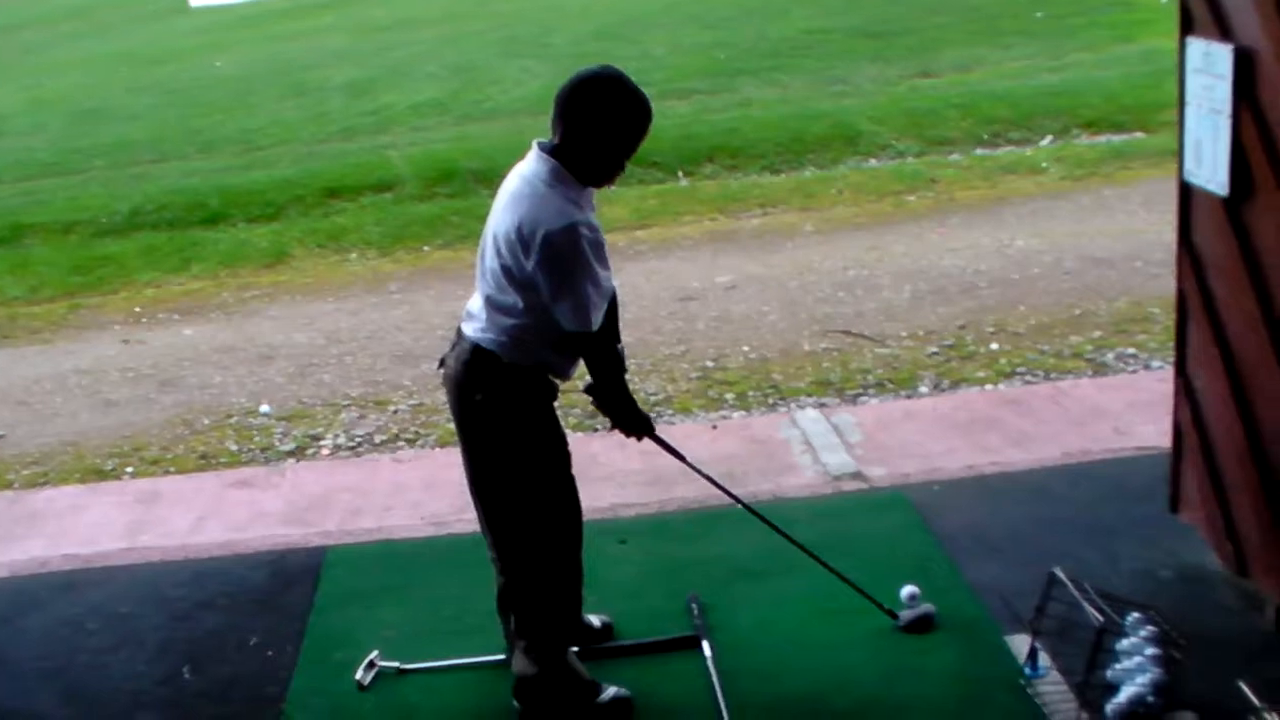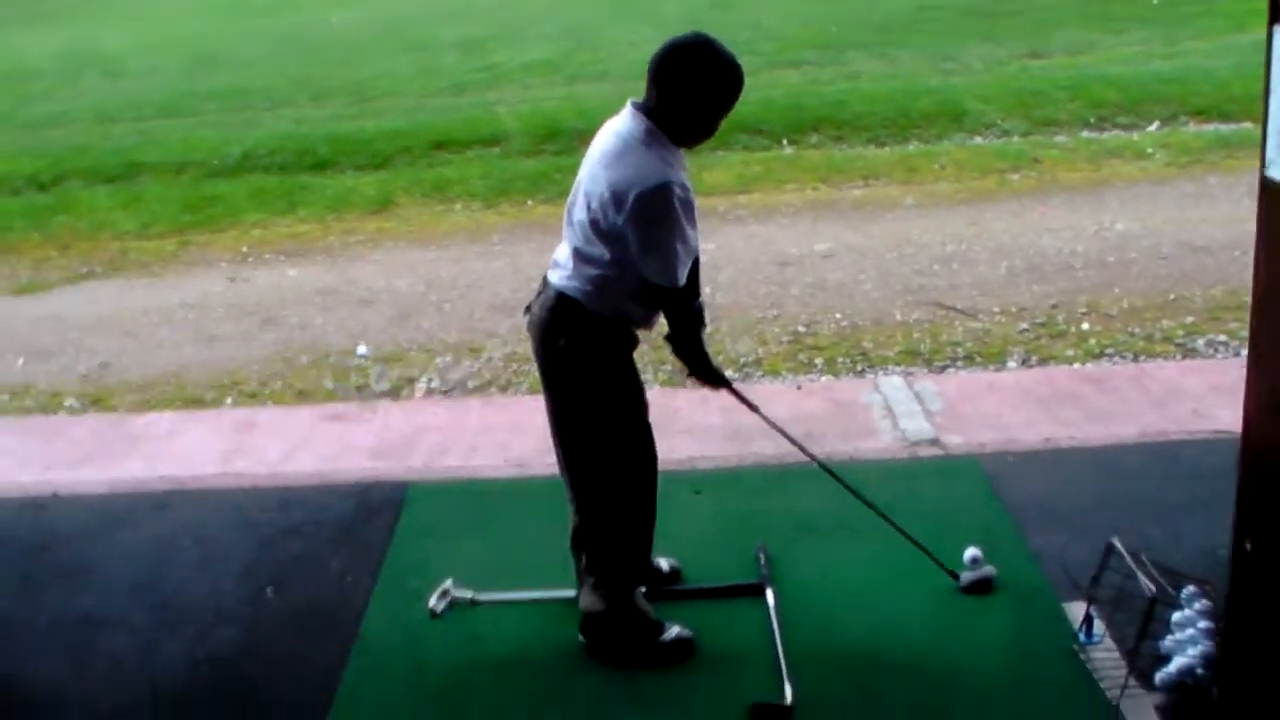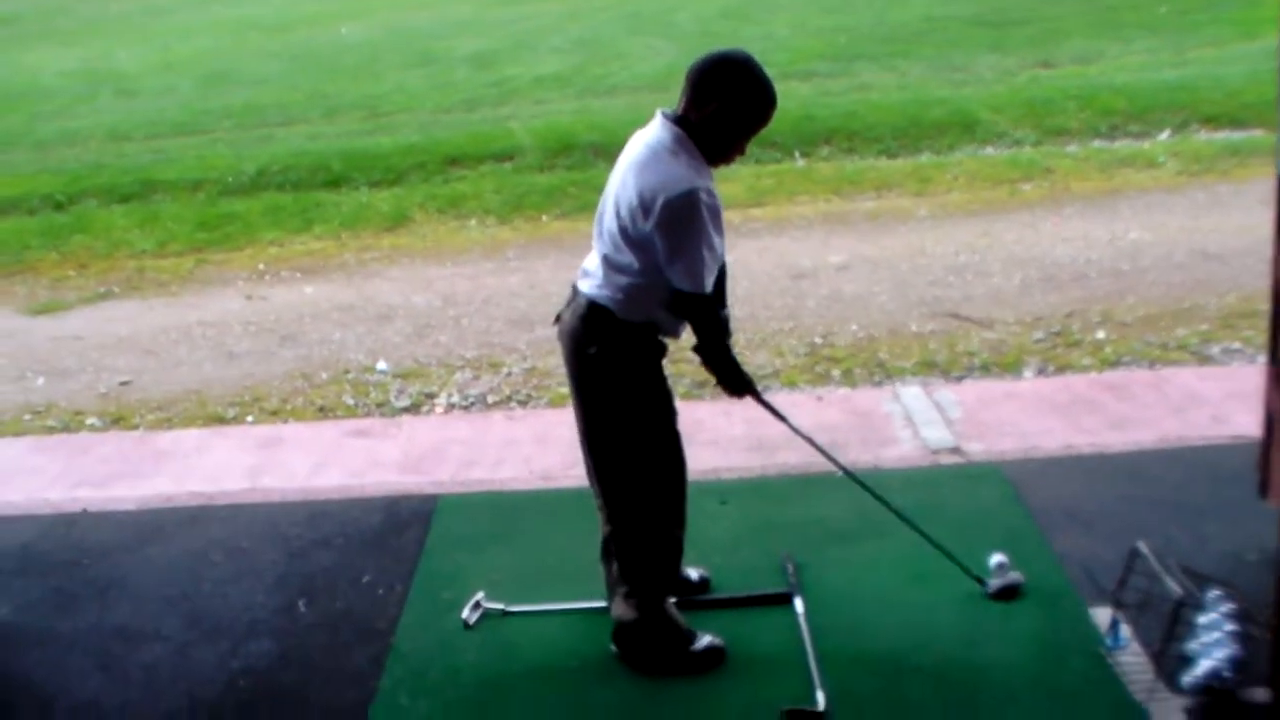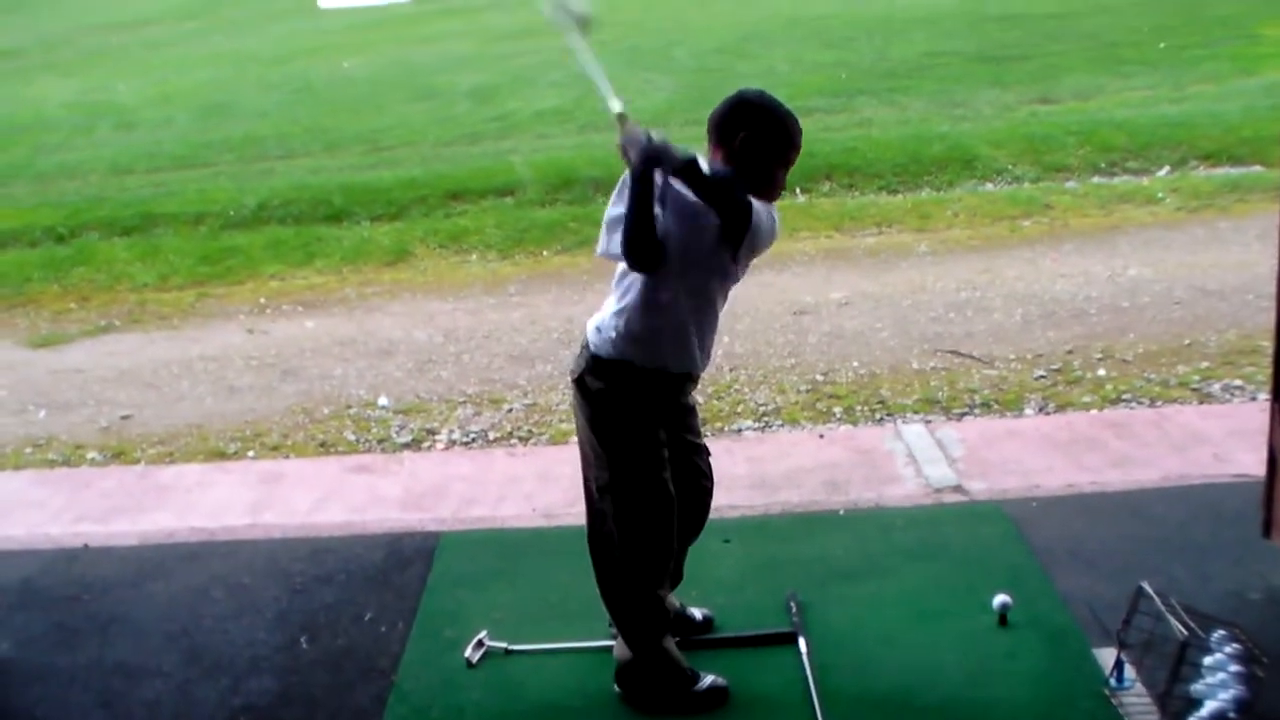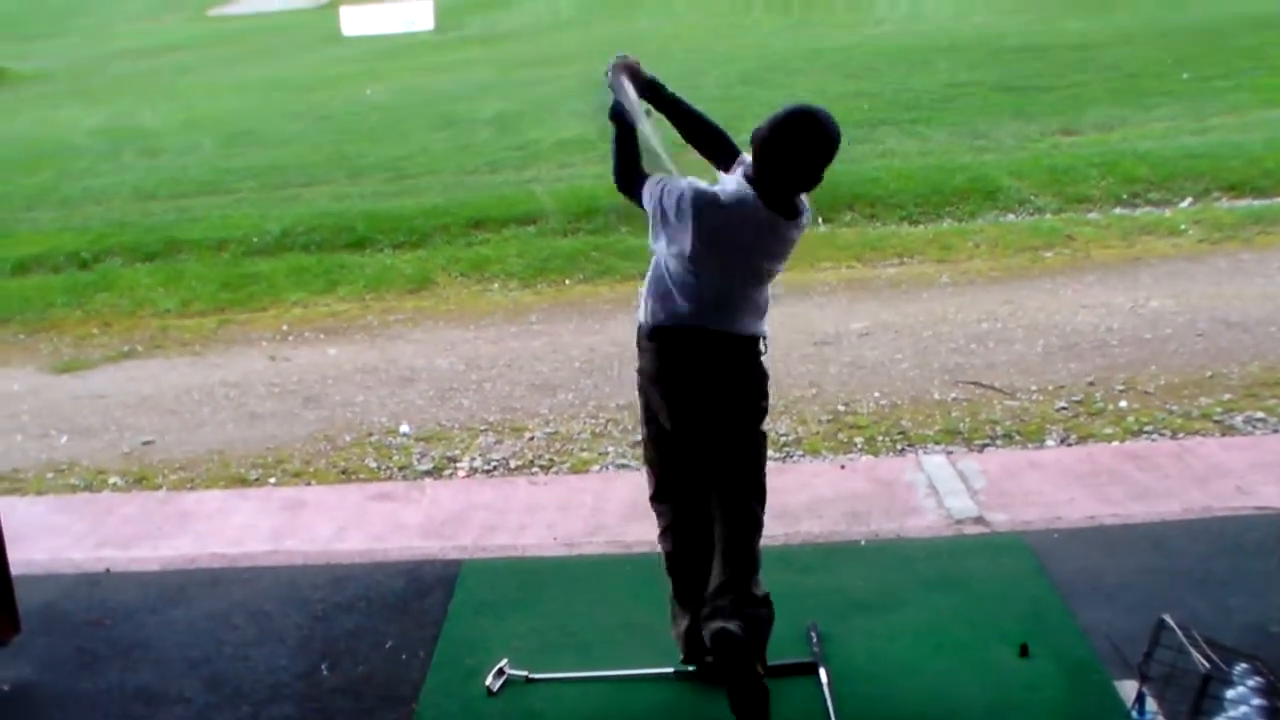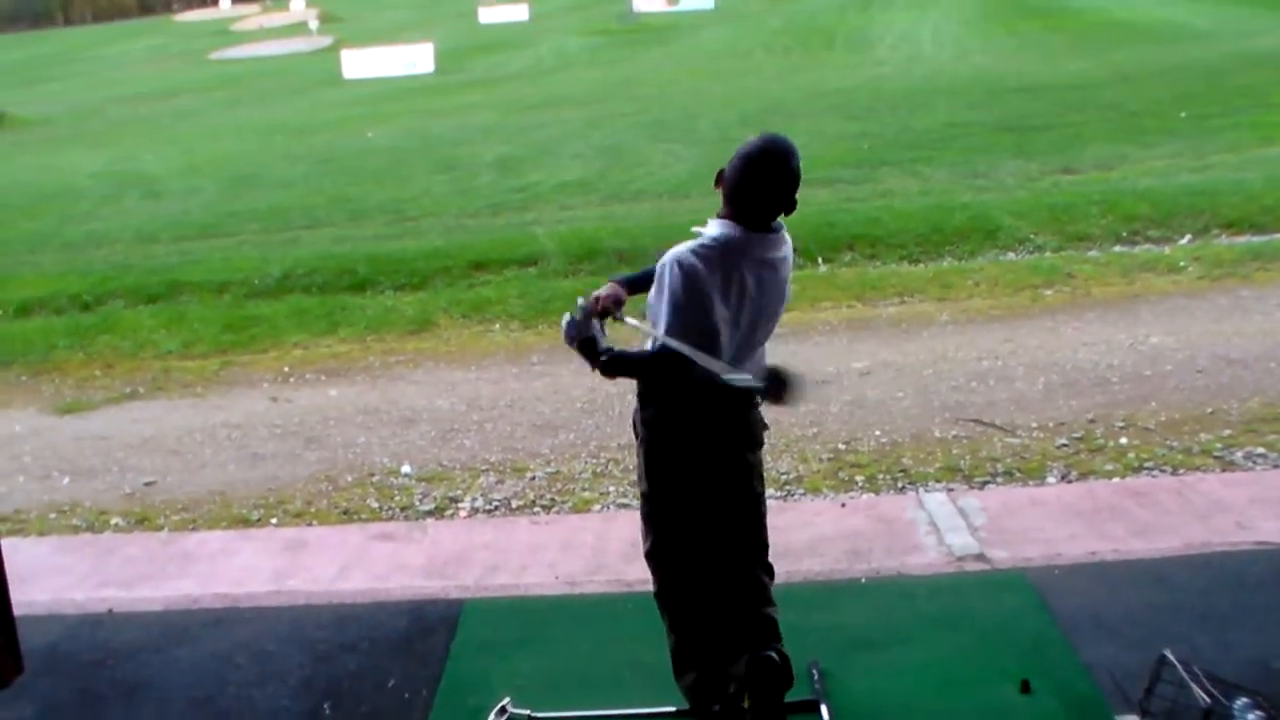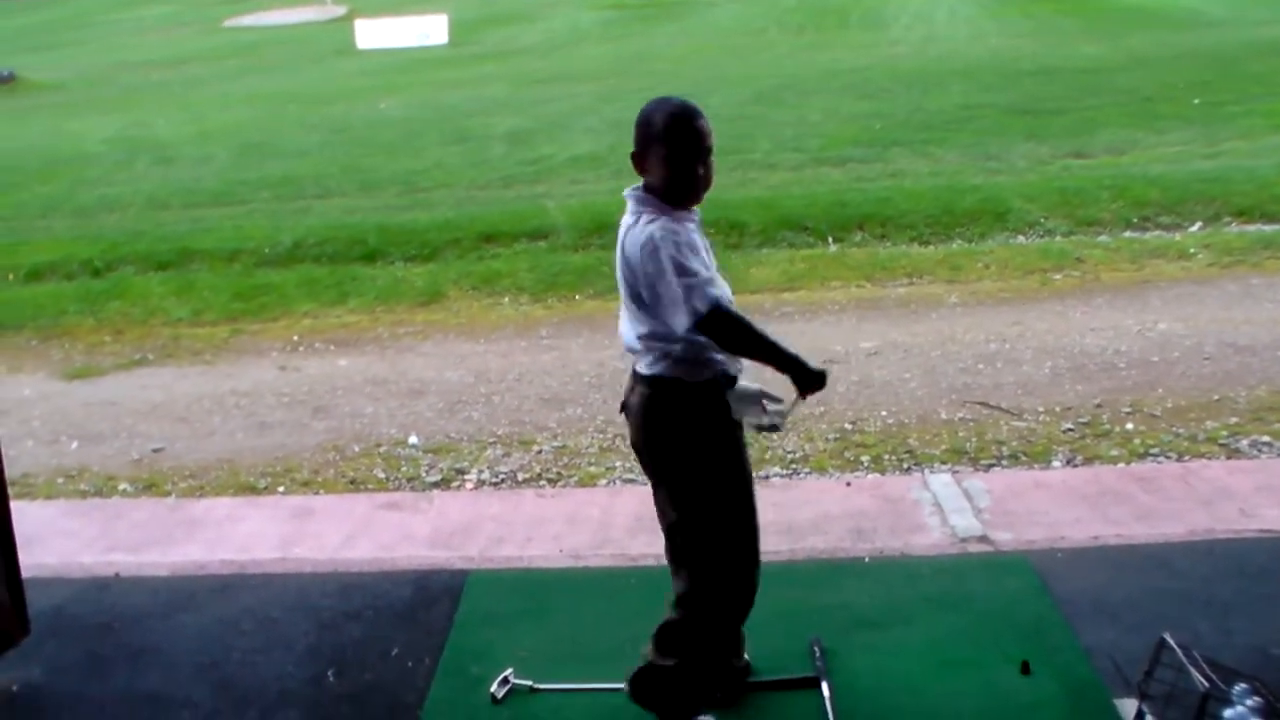
dt=0.7s
person 1, frame 1
left shoulder: (535, 173)
right shoulder: (562, 222)
left elbow: (593, 308)
right elbow: (587, 332)
left wrist: (612, 385)
right wrist: (621, 404)
left hip: (491, 365)
right hip: (503, 384)
left knee: (536, 517)
right knee: (538, 528)
left ankle: (552, 620)
person 1, frame 2
left shoulder: (623, 130)
right shoulder: (657, 181)
right elbow: (667, 286)
left wrist: (687, 334)
right wrist: (695, 353)
left hip: (570, 312)
right hip: (586, 332)
left knee: (609, 463)
right knee: (619, 471)
left ankle: (619, 561)
right ankle: (612, 615)
person 1, frame 3
left shoulder: (651, 139)
right shoulder: (686, 189)
right elbow: (690, 295)
left wrist: (714, 333)
right wrist: (722, 359)
left hip: (596, 318)
right hip: (616, 340)
left knee: (632, 473)
right knee: (650, 480)
left ankle: (645, 571)
right ankle: (643, 623)
person 1, frame 4
left shoulder: (759, 222)
right shoulder: (656, 190)
left elbow: (727, 198)
right elbow: (643, 257)
left wrist: (674, 163)
right wrist: (642, 171)
left hip: (674, 381)
right hip: (615, 380)
left knee: (689, 496)
right knee: (638, 524)
left ankle: (653, 606)
right ankle: (647, 666)
person 1, frame 5
left shoulder: (696, 204)
right shoulder: (790, 221)
left elbow: (630, 184)
right elbow: (731, 159)
left wrist: (624, 111)
right wrist: (657, 94)
left hip: (666, 354)
right hip: (734, 363)
left knee: (677, 495)
right knee: (735, 504)
left ankle: (698, 627)
right ankle: (732, 623)
person 1, frame 6
left shoulder: (688, 262)
right shoulder: (779, 249)
left elbow: (668, 363)
left wrist: (598, 354)
right wrist: (626, 285)
left hip: (673, 415)
right hip: (736, 412)
left knee: (677, 555)
right knee: (742, 550)
right ankle: (760, 657)
person 1, frame 7
left shoulder: (653, 224)
right shoulder: (663, 235)
right elbow: (712, 318)
left wrist: (731, 384)
right wrist: (795, 368)
left hip: (657, 398)
right hip: (689, 407)
left knee: (695, 544)
right knee: (725, 552)
left ankle: (714, 663)
